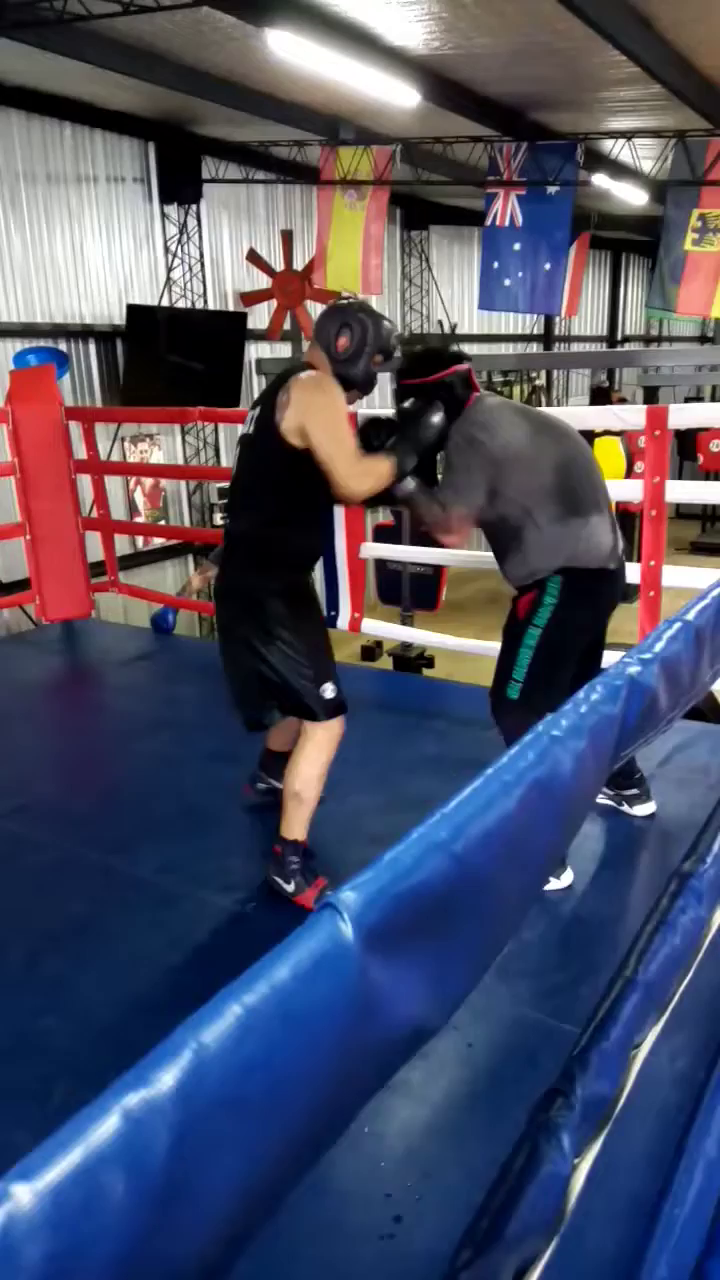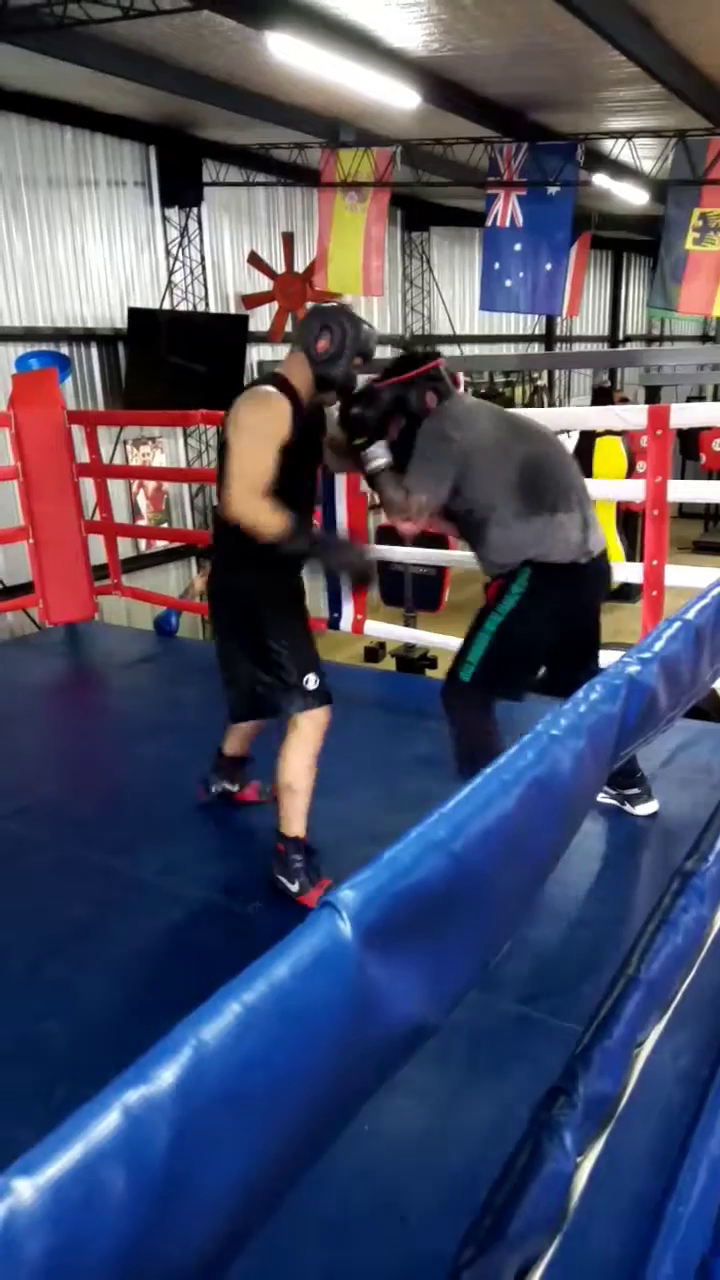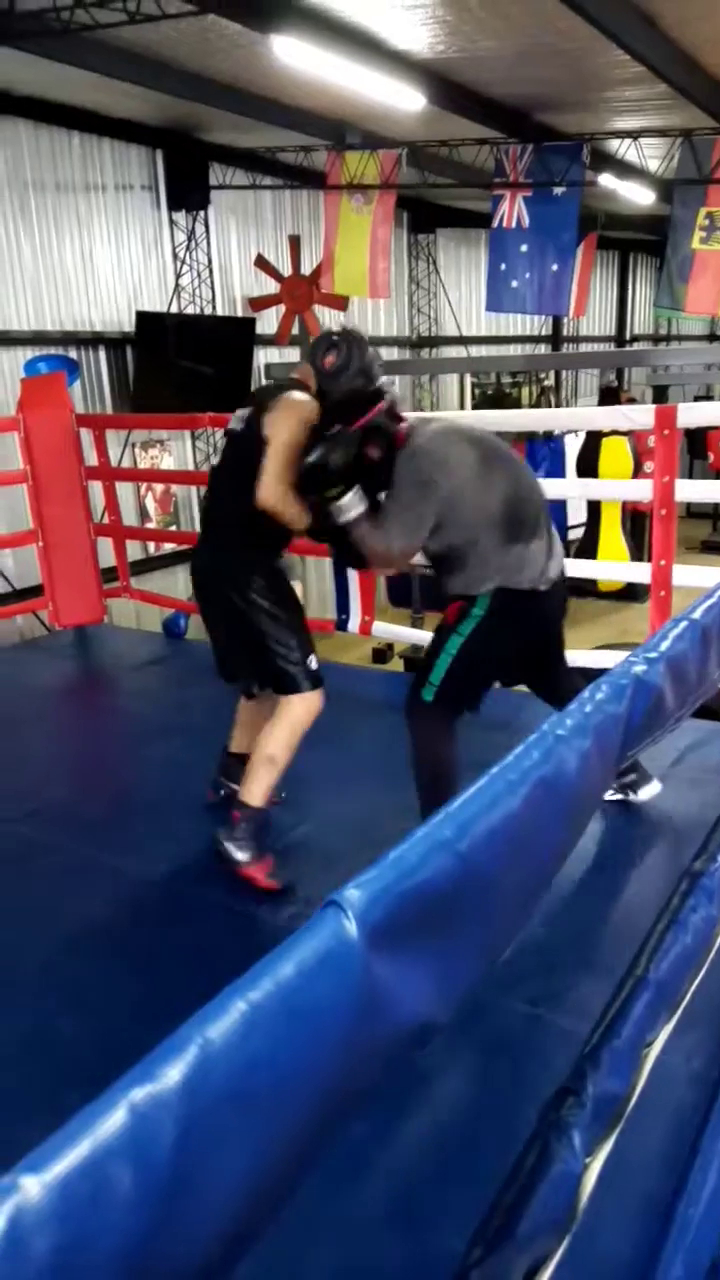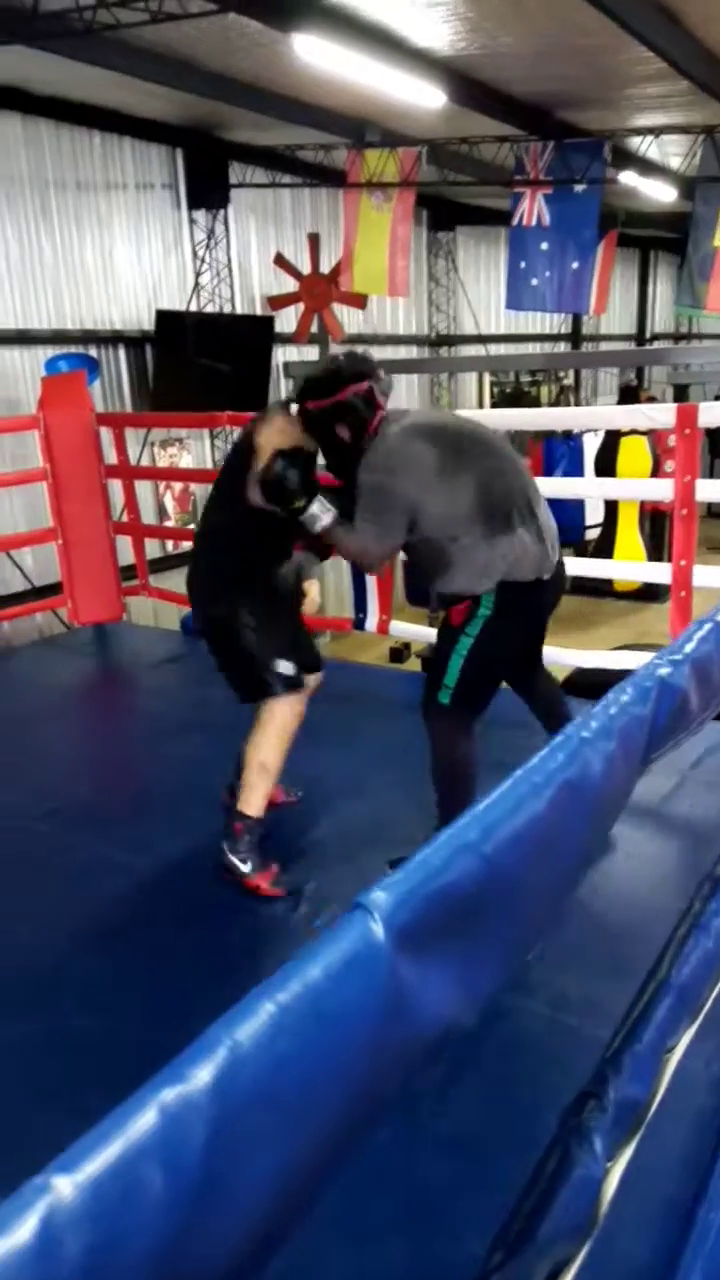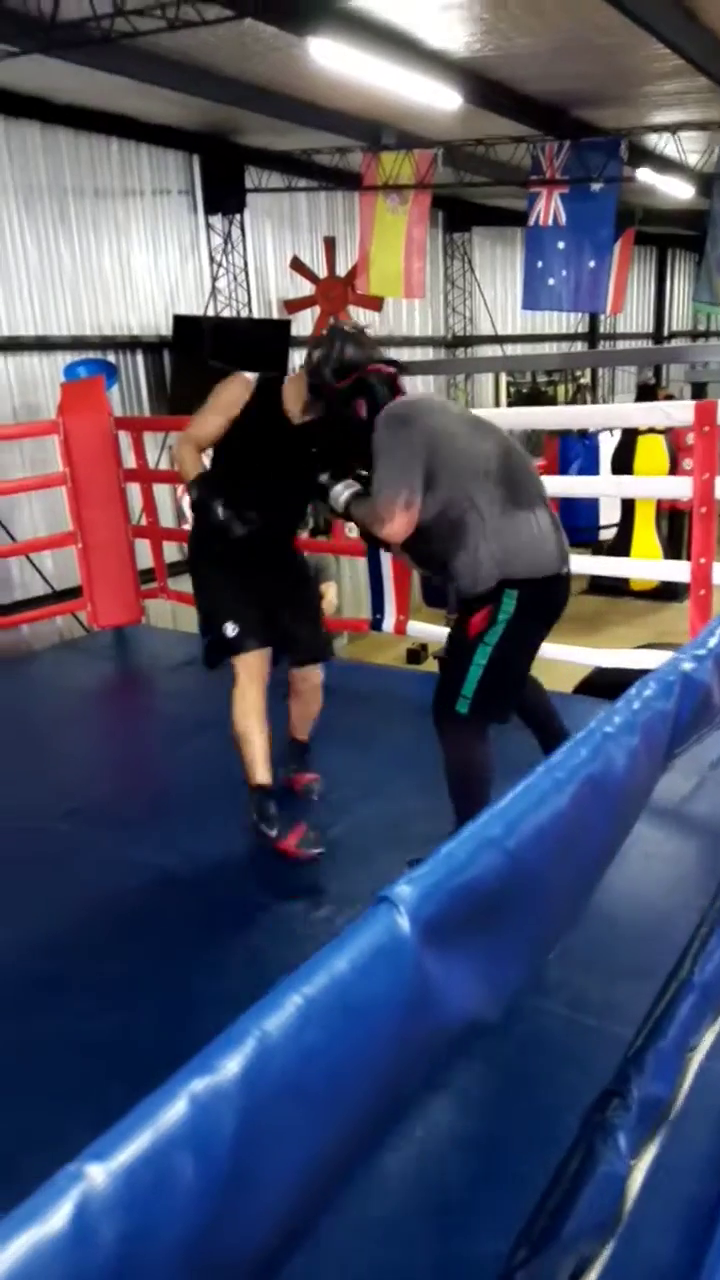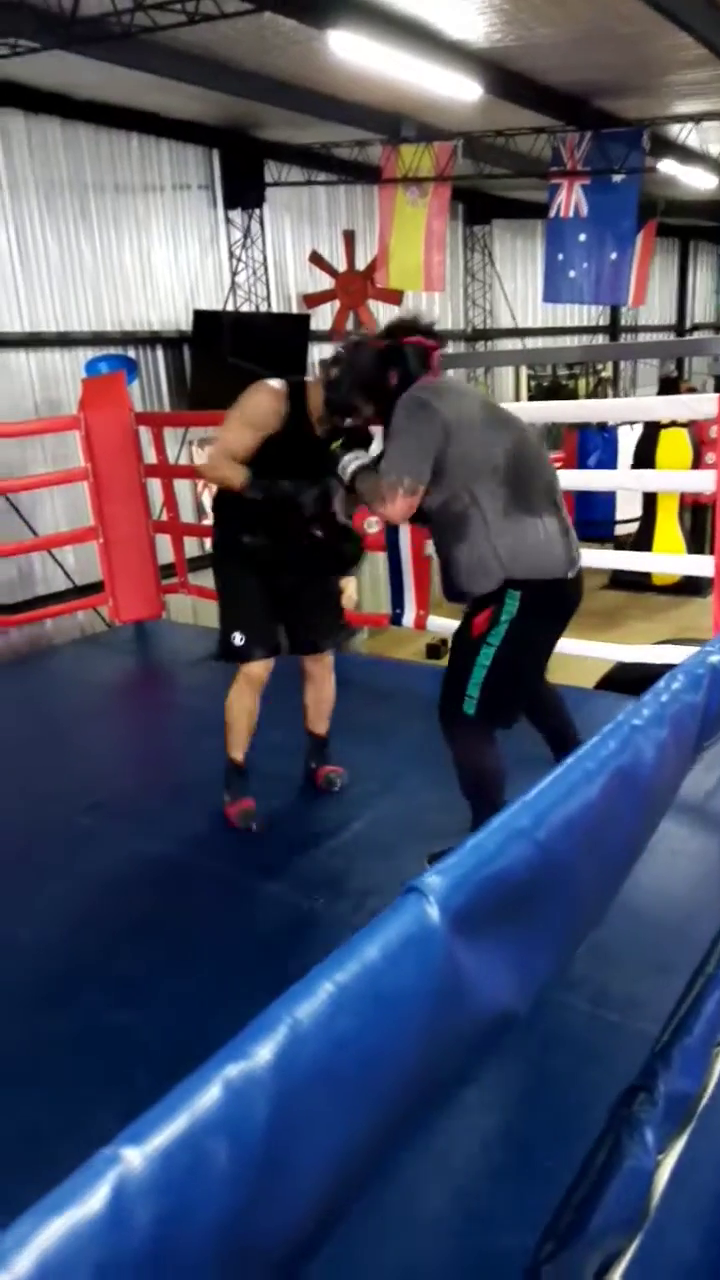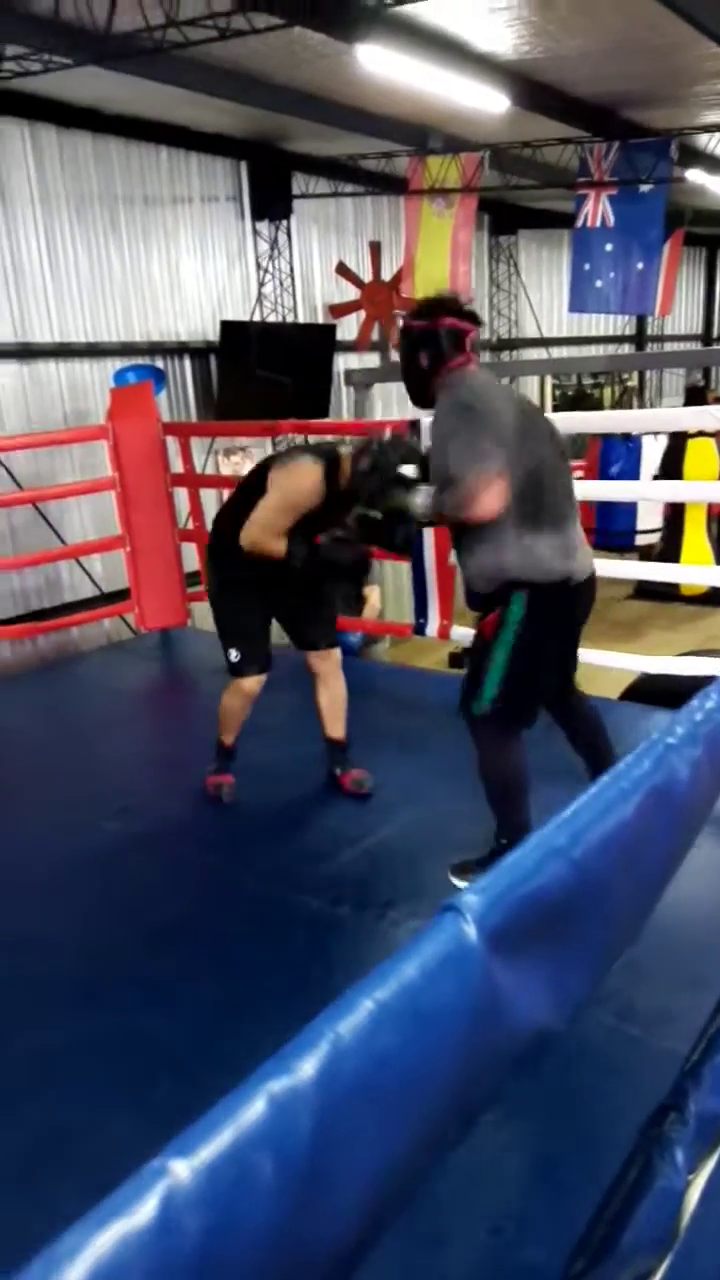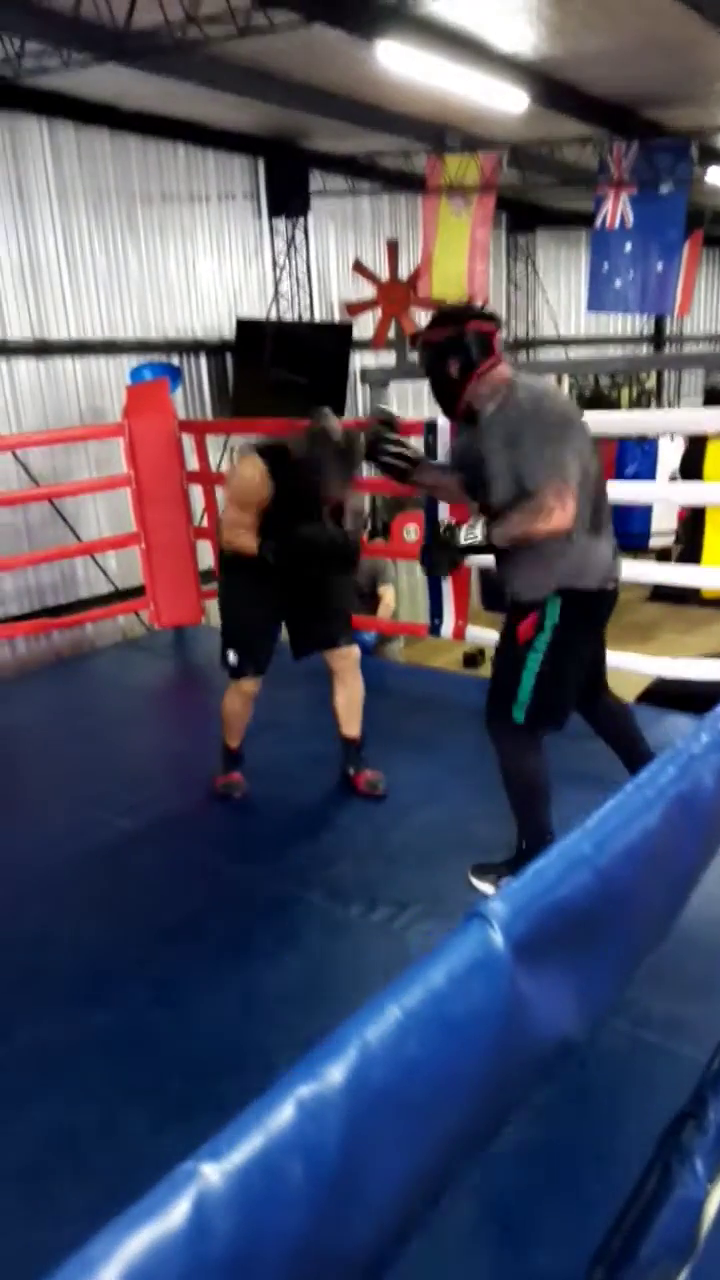
dt=0.2s
person 1, frame 1
left shoulder: (471, 432)
right shoulder: (505, 418)
left elbow: (450, 526)
left wrist: (403, 479)
right wrist: (423, 474)
left hip: (566, 577)
right hip: (599, 565)
left knee: (515, 706)
right knee: (580, 683)
right ankle: (629, 786)
person 1, frame 2
left shoulder: (443, 429)
right shoulder: (477, 418)
left elbow: (408, 515)
right elbow: (453, 509)
left wrist: (370, 451)
left hip: (539, 575)
right hip: (582, 561)
left knee: (465, 695)
right knee: (579, 679)
right ankle: (630, 784)
person 1, frame 3
left shoulder: (418, 467)
right shoulder: (437, 434)
left elbow: (392, 556)
left wrist: (344, 499)
left hip: (499, 595)
right hip: (540, 579)
left knee: (428, 710)
right knee: (553, 678)
right ankle: (630, 776)
person 1, frame 4
left shoulder: (383, 466)
right shoulder: (423, 427)
left elbow: (371, 553)
left wrist: (309, 504)
left hip: (500, 586)
right hip: (540, 567)
left knee: (447, 711)
right knee: (523, 669)
person 1, frame 5
left shoulder: (399, 419)
right shoulder: (428, 420)
left elbow: (393, 523)
right elbow: (420, 541)
left wrist: (340, 491)
left hip: (514, 584)
right hip: (536, 572)
left knee: (458, 716)
right knee: (507, 679)
person 1, frame 6
left shoulder: (421, 406)
right shoulder: (463, 407)
left elbow: (392, 503)
right elbow: (436, 499)
left wrist: (348, 457)
left hip: (521, 585)
right hip: (553, 574)
left knee: (466, 717)
right knee: (526, 684)
person 1, frame 7
left shoulder: (463, 403)
right shoulder: (482, 397)
left elbow: (484, 502)
left wrist: (421, 500)
left hip: (529, 585)
right hip: (562, 577)
left knee: (489, 717)
right knee: (556, 690)
left ankle: (513, 858)
person 1, frame 8
left shoulder: (530, 410)
right shoulder: (484, 419)
left elbow: (554, 513)
right elbow: (456, 482)
left wrist: (474, 534)
right wrist: (401, 460)
left hip: (560, 594)
right hip: (581, 581)
left knee: (512, 722)
right knee: (588, 692)
left ankle: (534, 862)
person 2, frame 1
left shoulder: (290, 394)
right shoulder: (313, 389)
left elbow: (325, 480)
right elbow: (353, 483)
left wrist: (386, 445)
right wrist: (412, 446)
left hip: (273, 577)
right hip: (265, 587)
left knee: (307, 690)
right knee: (325, 718)
left ankle: (271, 772)
right ankle: (293, 864)
person 2, frame 2
left shoulder: (303, 407)
right shoulder: (268, 405)
right elbow: (244, 503)
right wrist: (324, 546)
left hip: (262, 580)
right hip: (253, 584)
left knee: (272, 689)
right knee: (310, 711)
left ankle: (225, 773)
right ankle: (294, 861)
person 2, frame 3
left shoulder: (275, 401)
right shoulder: (299, 406)
right elbow: (270, 495)
right wrist: (335, 537)
left hip: (229, 563)
right hip: (241, 571)
left knee: (267, 678)
right knee: (303, 696)
left ankle: (231, 775)
right ankle: (244, 829)
person 2, frame 4
left shoulder: (297, 433)
right shoulder: (290, 426)
right elbow: (268, 496)
left hip: (258, 573)
right hip: (228, 579)
left knee: (306, 673)
right knee: (287, 696)
left ankle: (248, 780)
right ankle: (243, 839)
person 2, frame 5
right shoulder: (246, 392)
right elbow: (185, 447)
right wrist: (209, 503)
left hip: (279, 557)
right hip: (222, 555)
left knee: (309, 674)
right knee: (252, 669)
left ankle: (298, 762)
right ankle: (268, 807)
person 2, frame 6
right shoulder: (273, 399)
right elbow: (219, 464)
left wrist: (337, 531)
right wrist: (282, 490)
left hip: (301, 547)
right hip: (242, 550)
left knee: (320, 659)
right knee: (255, 668)
left ankle: (318, 756)
right ankle: (235, 778)
person 2, frame 7
left shoulder: (348, 472)
right shoulder: (308, 476)
right elbow: (251, 538)
right wrist: (313, 556)
left hip: (299, 569)
right hip: (238, 567)
left knee: (329, 661)
right knee: (250, 680)
left ankle: (340, 763)
right ankle: (223, 761)
person 2, frame 8
left shoulder: (341, 459)
right shoulder: (256, 472)
left elbow: (342, 518)
right elbow: (233, 536)
left wrist: (345, 543)
right wrist: (283, 552)
left hip: (313, 568)
right hip: (252, 570)
left knee: (347, 657)
right knee: (246, 681)
left ankle: (354, 760)
right ankle: (231, 763)
